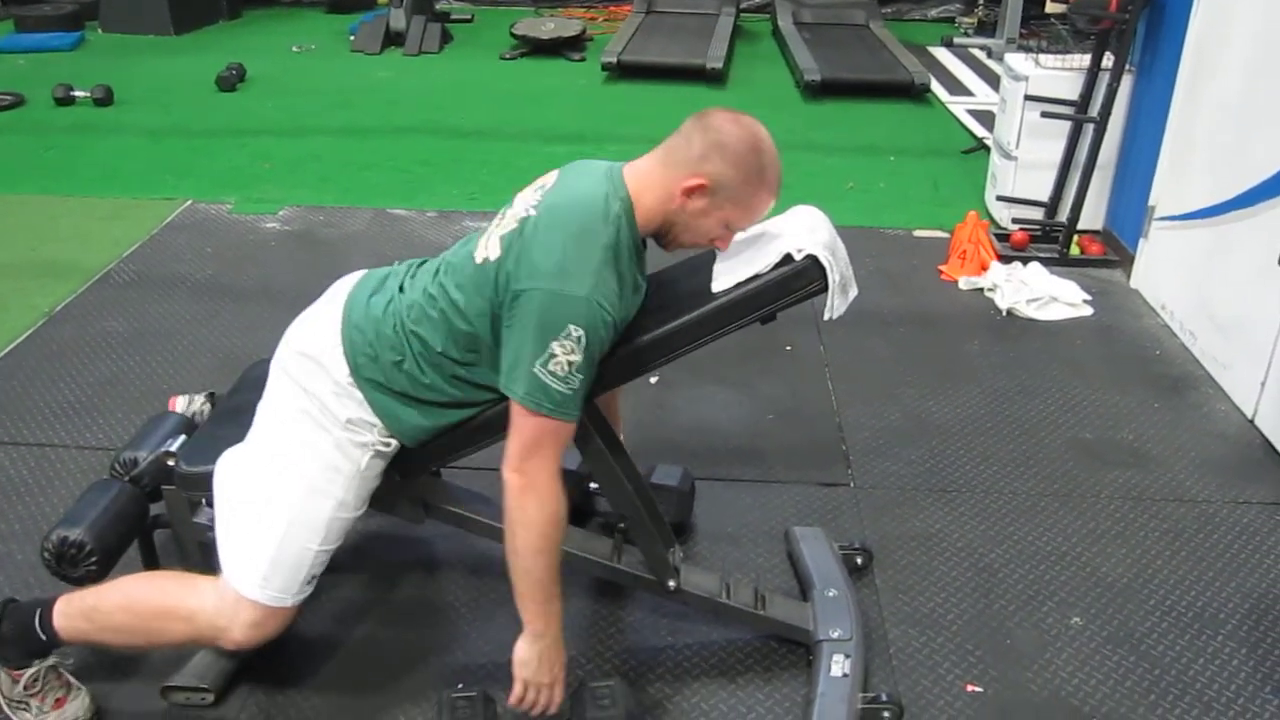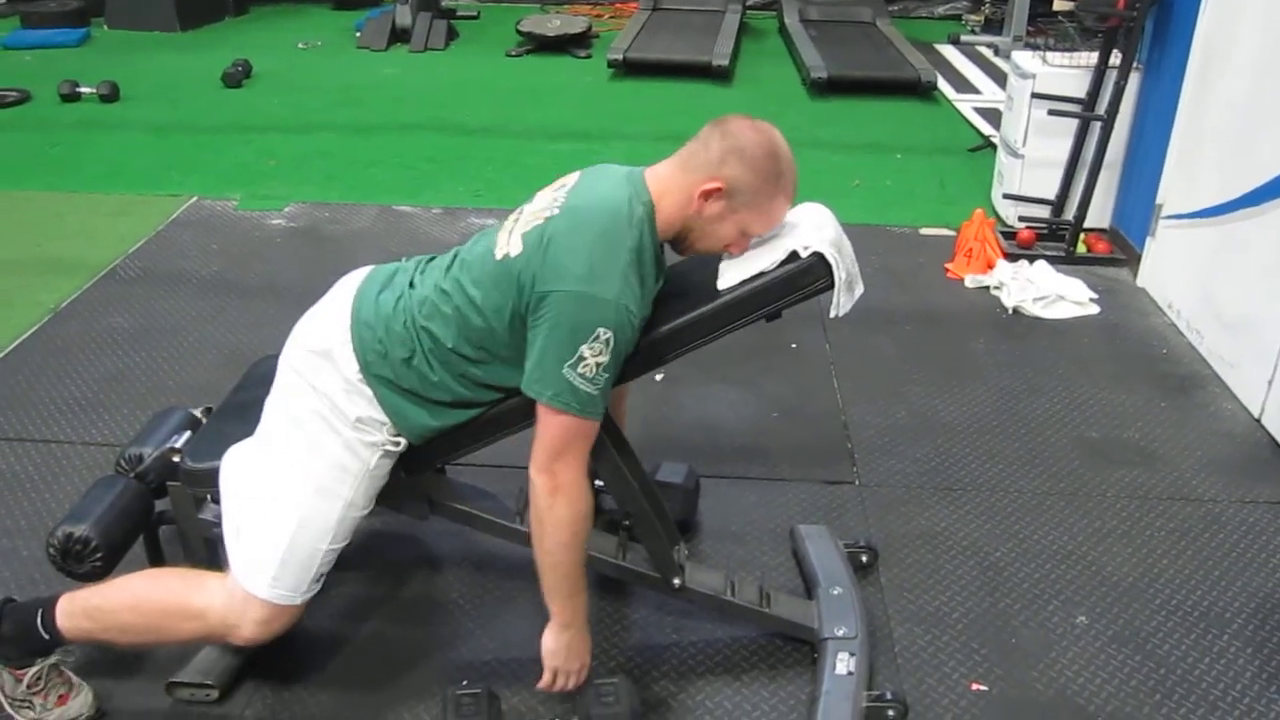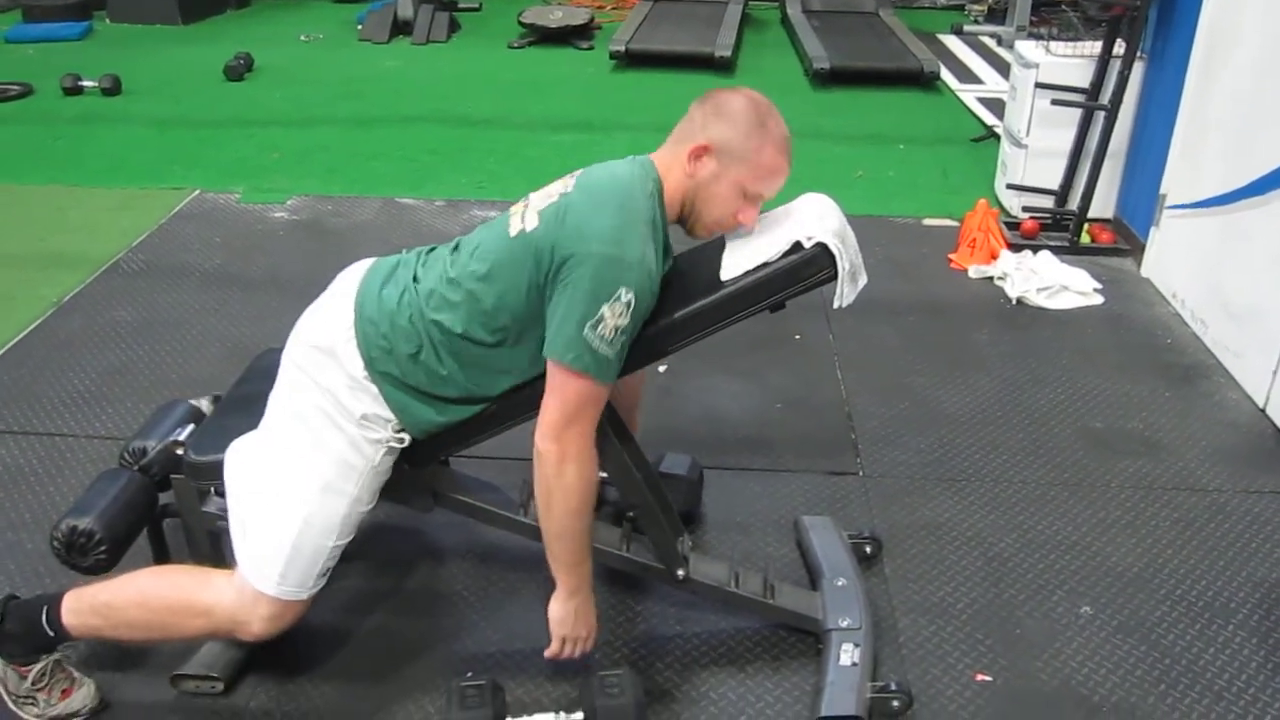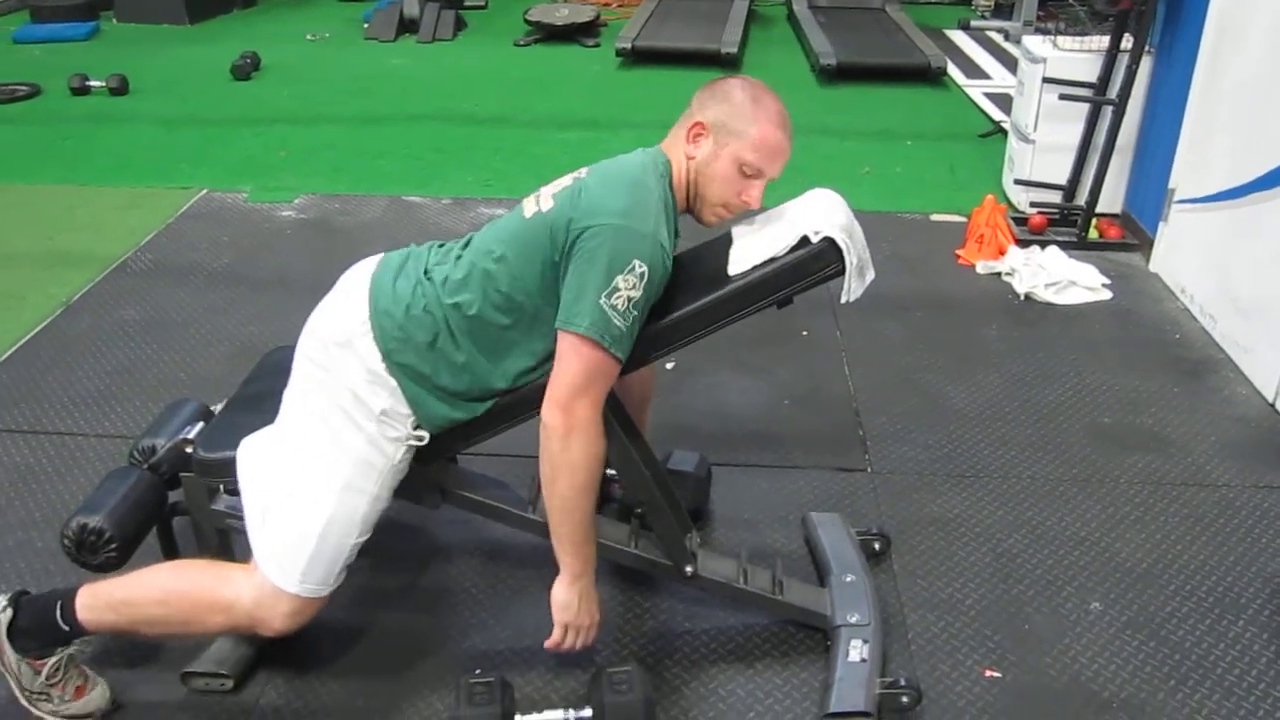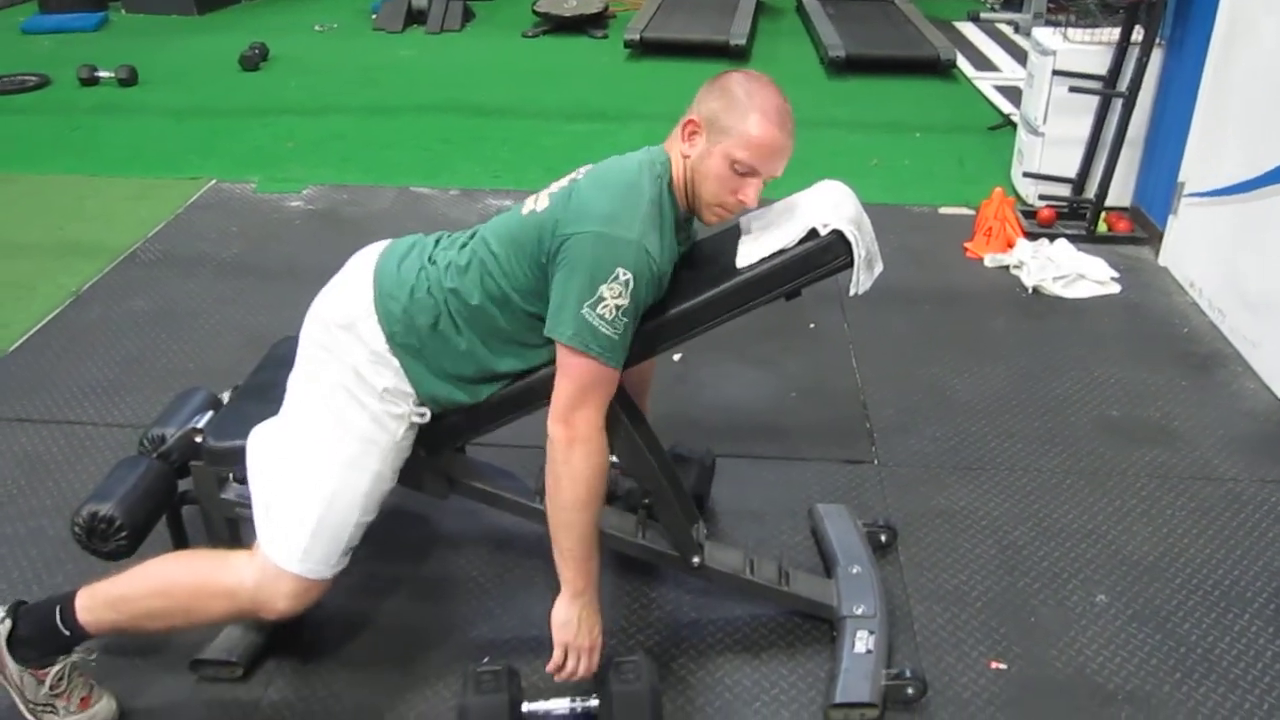
dt=0.2s
person 1, frame 1
left shoulder: (602, 180)
right shoulder: (573, 286)
left elbow: (599, 348)
right elbow: (529, 478)
right wrist: (541, 637)
left hip: (373, 312)
right hip: (350, 388)
right knee: (247, 617)
person 1, frame 2
left shoulder: (618, 184)
right shoulder: (597, 288)
left elbow: (603, 362)
right elbow: (555, 476)
right wrist: (567, 626)
left hip: (379, 307)
right hip: (359, 383)
right knee: (256, 611)
person 1, frame 3
left shoulder: (627, 182)
right shoulder: (619, 253)
left elbow: (616, 351)
right elbow: (559, 444)
right wrist: (573, 593)
left hip: (378, 300)
right hip: (363, 381)
right knee: (261, 607)
person 1, frame 4
left shoulder: (637, 184)
right shoulder: (632, 230)
left elbow: (628, 344)
right elbow: (567, 416)
right wrist: (576, 577)
left hip: (388, 296)
right hip: (377, 373)
right knee: (278, 603)
person 1, frame 5
left shoulder: (651, 187)
right shoulder: (622, 235)
left elbow: (631, 334)
right elbow: (572, 428)
right wrist: (578, 597)
left hip: (400, 284)
right hip: (382, 349)
right knee: (283, 584)
